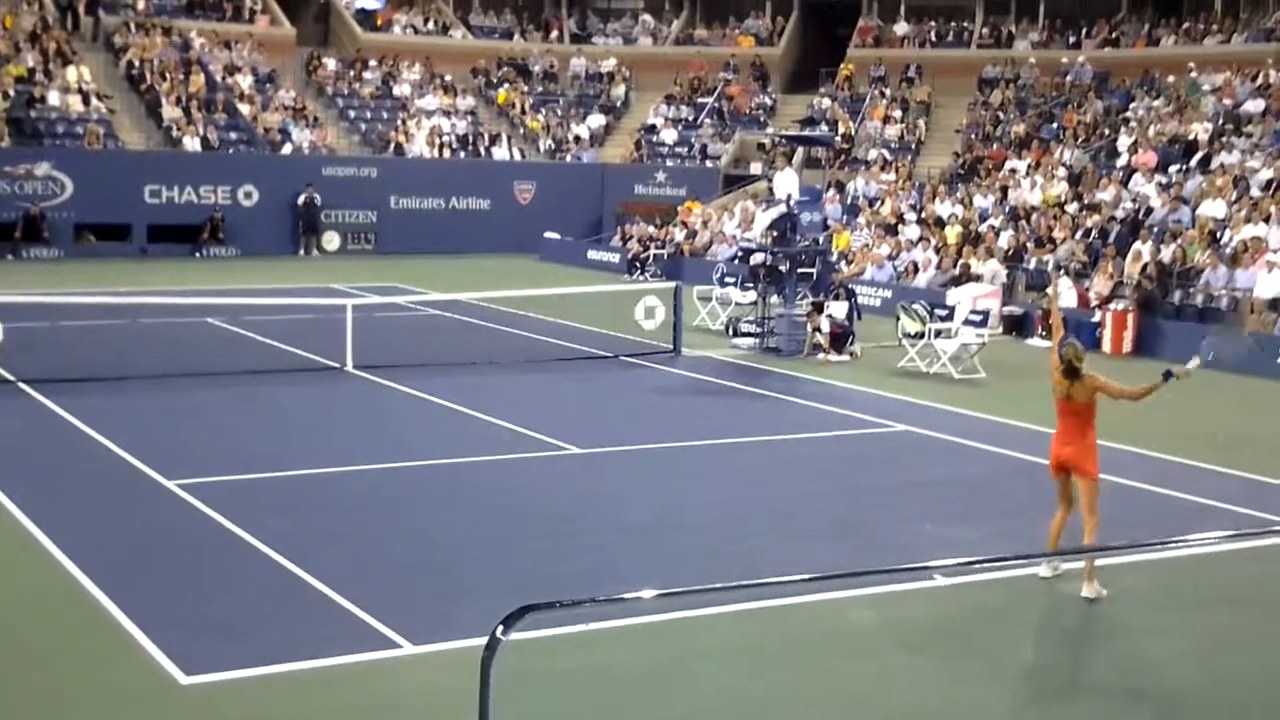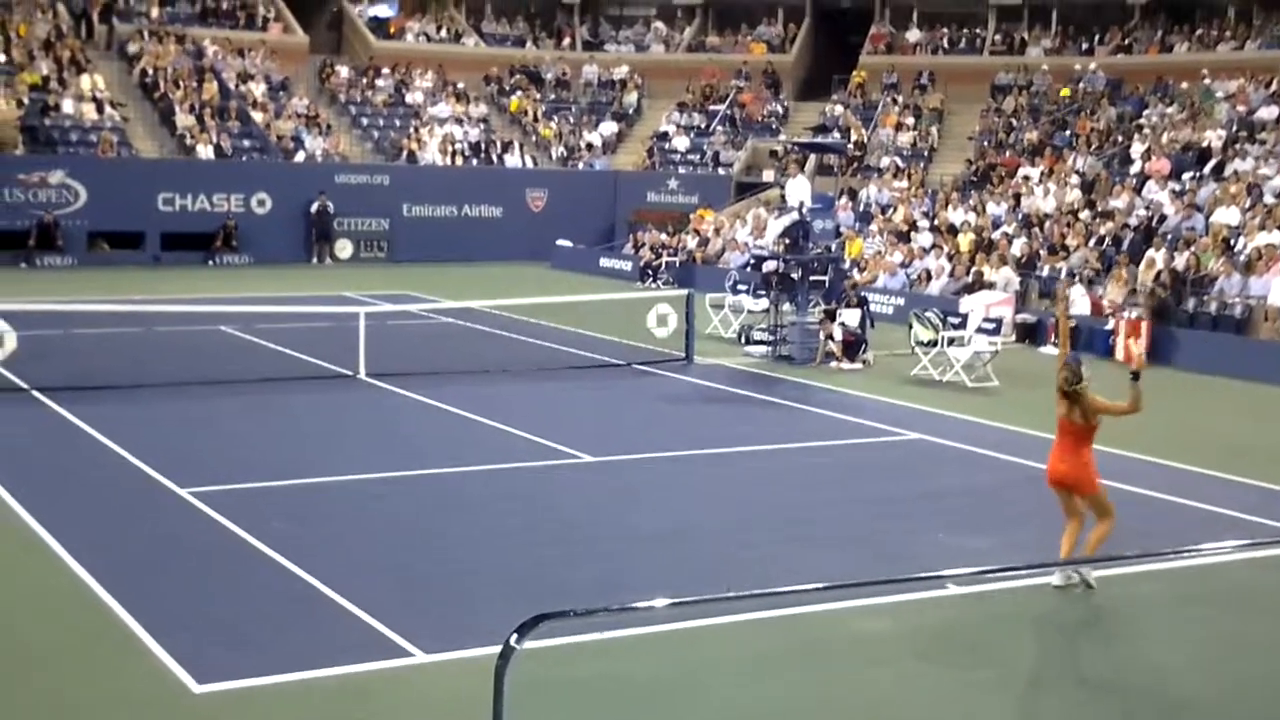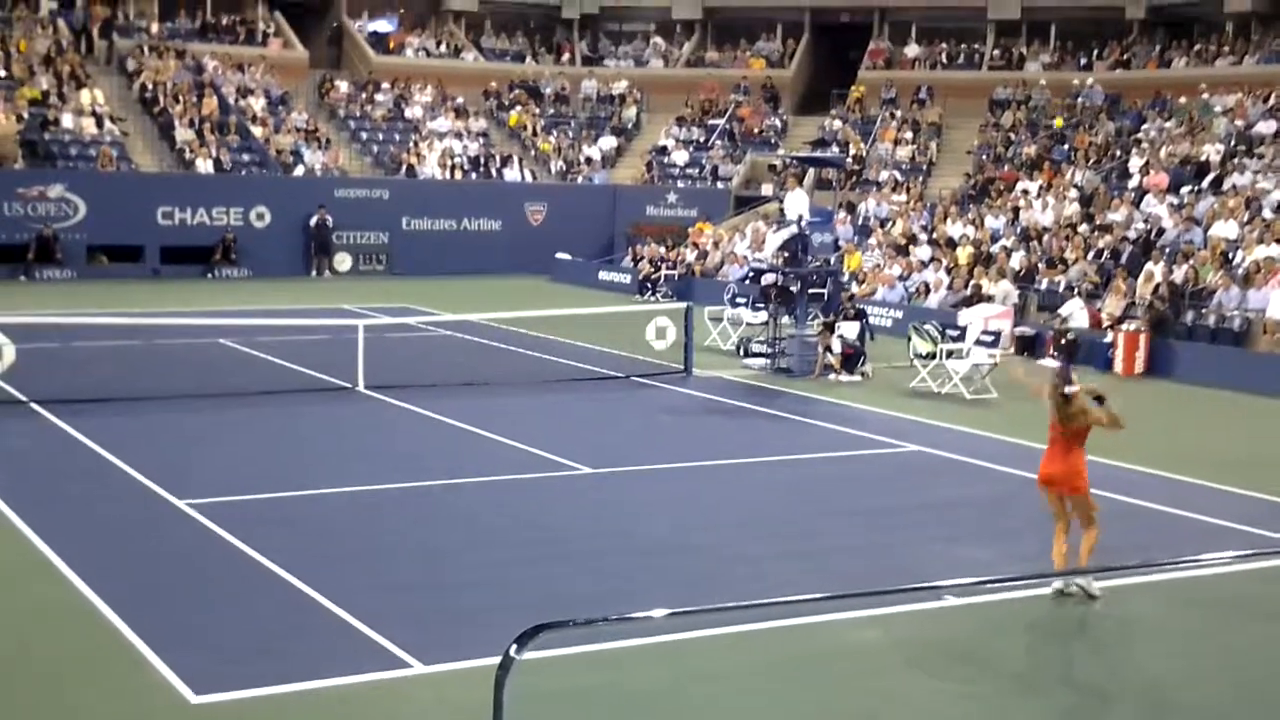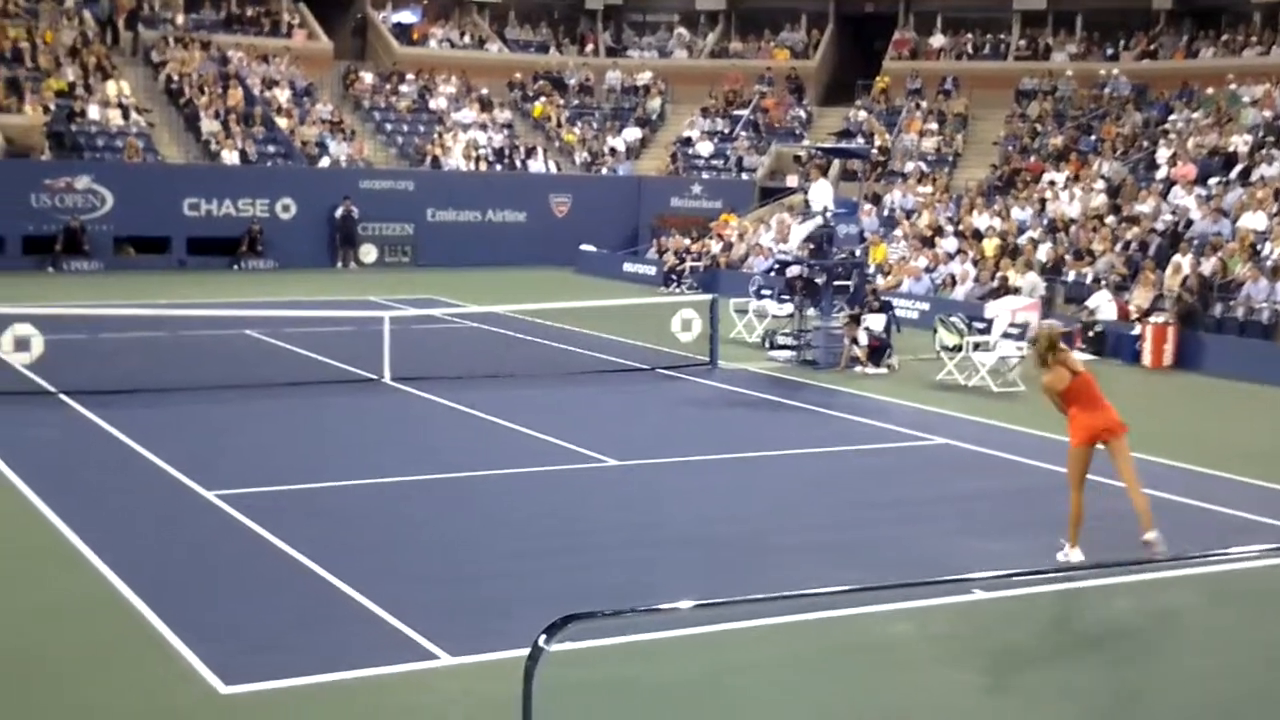
dt=0.3s
person 1, frame 1
left shoulder: (1056, 375)
right shoulder: (1090, 382)
left elbow: (1055, 334)
right elbow: (1136, 394)
left wrist: (1053, 302)
right wrist: (1166, 377)
left hip: (1059, 451)
right hip: (1082, 454)
left knee: (1065, 507)
right knee: (1091, 521)
left ankle: (1049, 561)
right ankle: (1089, 582)
person 1, frame 2
left shoulder: (1063, 394)
right shoulder: (1090, 405)
left elbow: (1064, 348)
right elbow: (1132, 407)
left wrist: (1062, 311)
right wrist: (1135, 375)
left hip: (1055, 468)
right hip: (1079, 471)
left knee: (1075, 519)
right knee: (1106, 517)
left ankle: (1063, 571)
right ankle: (1084, 563)
person 1, frame 3
left shoulder: (1055, 400)
right shoulder: (1084, 411)
left elbow: (1038, 388)
right elbow: (1116, 424)
right wrist: (1100, 401)
left hip: (1048, 472)
right hip: (1070, 473)
left knee: (1062, 527)
right knee: (1090, 527)
left ankle: (1060, 577)
right ankle: (1082, 576)
person 1, frame 4
left shoulder: (1047, 381)
right shoulder: (1068, 358)
left elbow: (1065, 410)
left hip: (1083, 427)
right hip: (1107, 419)
left knee: (1075, 489)
right knee: (1131, 479)
left ankle: (1072, 548)
right ankle: (1149, 531)
